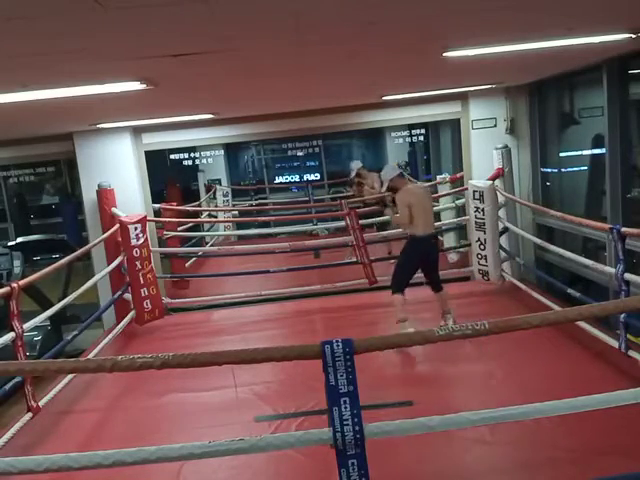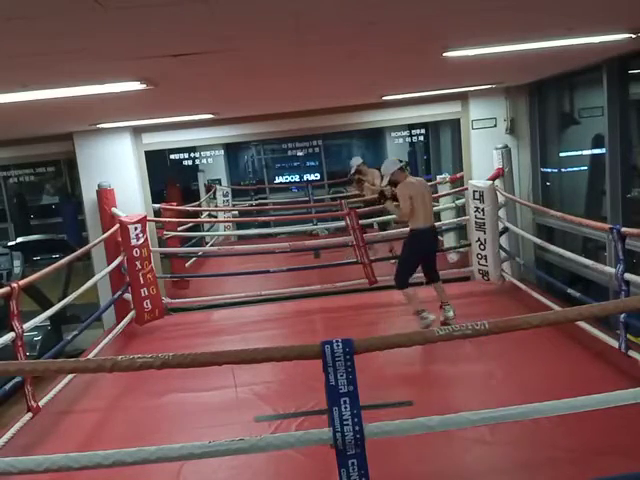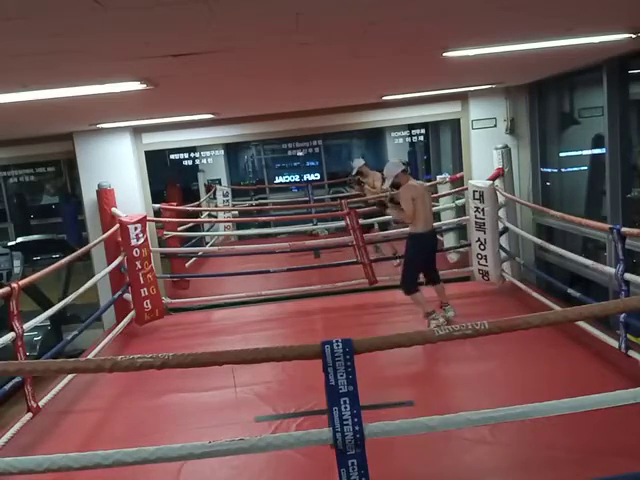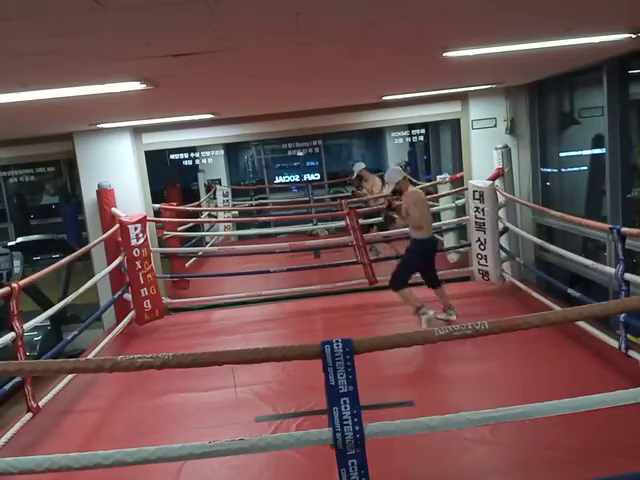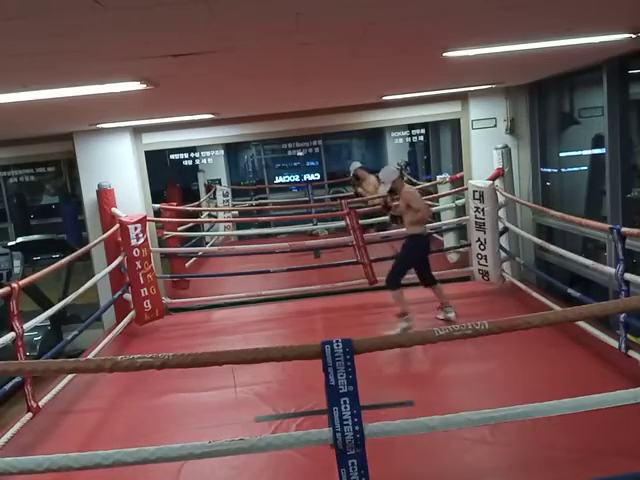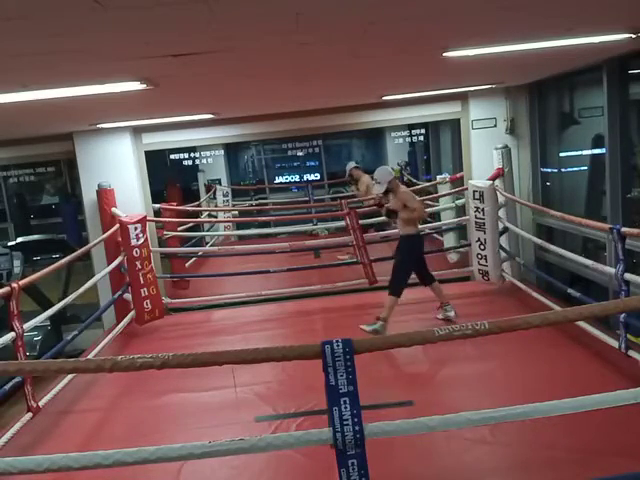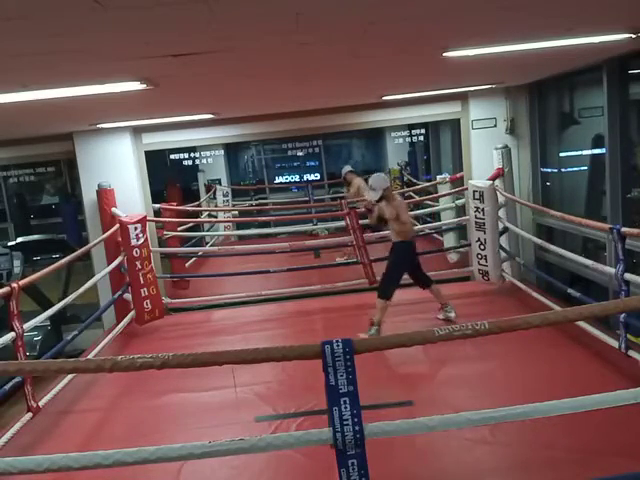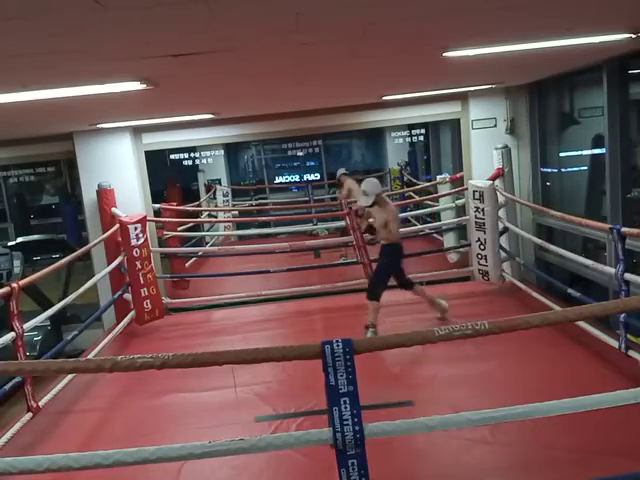
dt=0.1s
person 1, frame 1
left shoulder: (401, 195)
right shoulder: (424, 189)
left elbow: (405, 223)
left wrist: (389, 212)
left hip: (416, 242)
right hip: (432, 240)
left knee: (397, 285)
right knee: (434, 281)
left ankle: (402, 323)
right ankle: (448, 318)
person 1, frame 2
left shoulder: (403, 188)
right shoulder: (423, 183)
left elbow: (405, 215)
left wrist: (388, 202)
right wrist: (392, 200)
left hip: (418, 236)
right hip: (431, 233)
left knee: (401, 279)
right knee: (432, 274)
left ankle: (422, 314)
right ankle: (447, 309)
person 1, frame 3
left shoulder: (405, 190)
right shoulder: (422, 186)
left elbow: (408, 218)
left wrist: (390, 209)
right wrist: (397, 206)
left hip: (418, 239)
right hip: (430, 236)
left knee: (408, 284)
right knee: (432, 276)
left ankle: (433, 317)
right ankle: (447, 309)
person 1, frame 4
left shoulder: (409, 196)
right shoulder: (415, 193)
left elbow: (418, 223)
right wrist: (395, 207)
left hip: (420, 244)
right hip: (428, 242)
left knee: (397, 281)
right knee: (432, 278)
left ankle: (422, 311)
right ankle: (449, 311)
person 1, frame 5
left shoulder: (407, 193)
right shoulder: (406, 193)
left elbow: (426, 213)
right elbow: (403, 211)
left wrist: (405, 216)
right wrist: (391, 207)
left hip: (415, 241)
right hip: (420, 240)
left knee: (392, 280)
right knee: (427, 277)
left ankle: (405, 319)
right ankle: (447, 309)
person 1, frame 6
left shoulder: (404, 194)
right shoulder: (393, 194)
left elbow: (422, 214)
right elbow: (389, 212)
left wrist: (400, 214)
right wrist: (386, 208)
left hip: (410, 242)
right hip: (410, 241)
left knee: (396, 283)
right knee: (425, 276)
left ankle: (381, 323)
right ankle: (447, 308)
person 1, frame 7
left shoulder: (397, 204)
right shoulder: (382, 201)
left elbow: (409, 230)
right elbow: (374, 221)
left wrist: (390, 223)
right wrist: (370, 211)
left hip: (403, 248)
right hip: (402, 246)
left knee: (385, 287)
right knee: (422, 279)
left ankle: (375, 328)
right ankle: (447, 309)
person 1, frame 8
left shoulder: (389, 209)
right shoulder: (372, 203)
left elbow: (394, 237)
right elbow: (364, 225)
left wrist: (376, 229)
right wrist: (363, 218)
left hip: (392, 250)
right hip: (387, 249)
left knee: (374, 287)
right knee: (404, 282)
left ankle: (371, 330)
right ankle: (438, 304)
